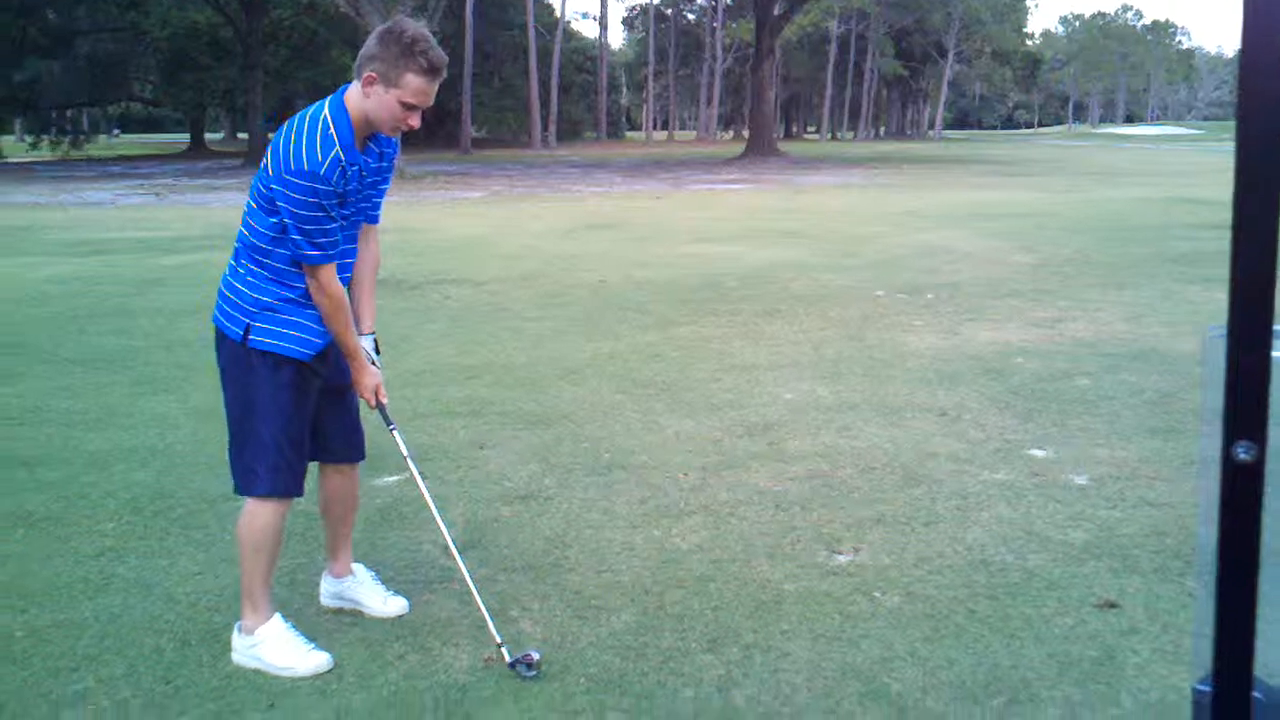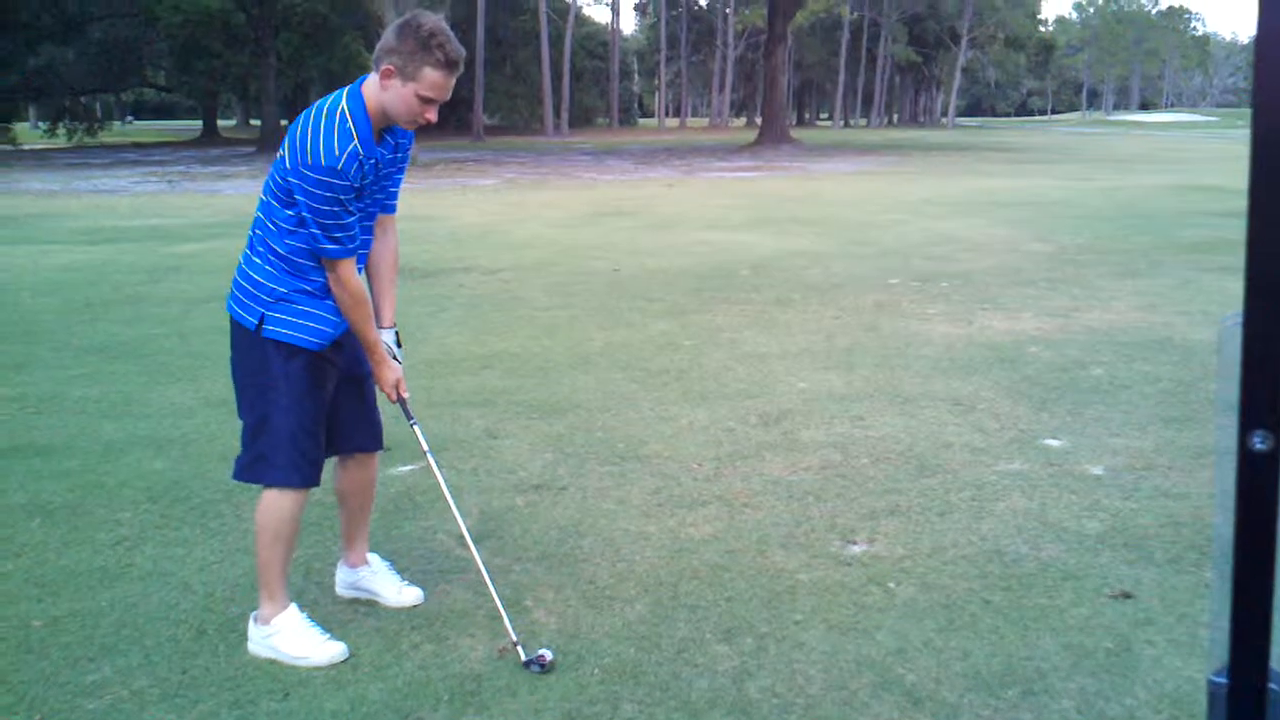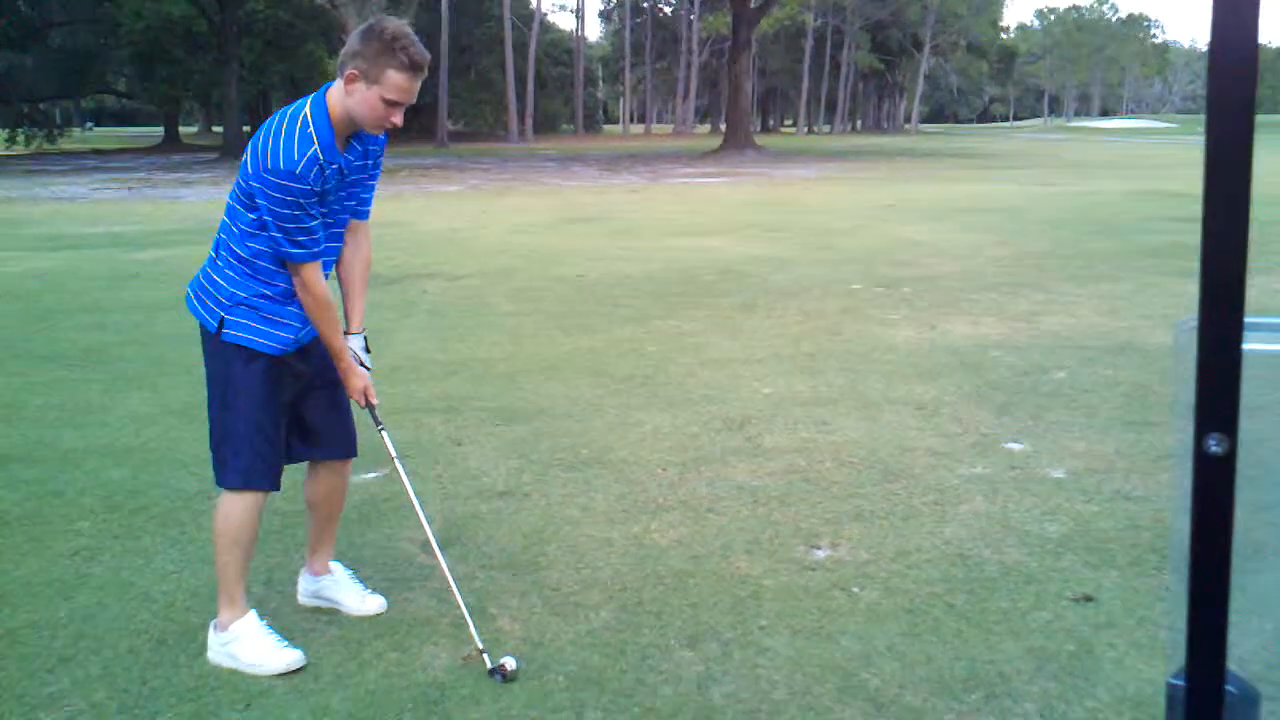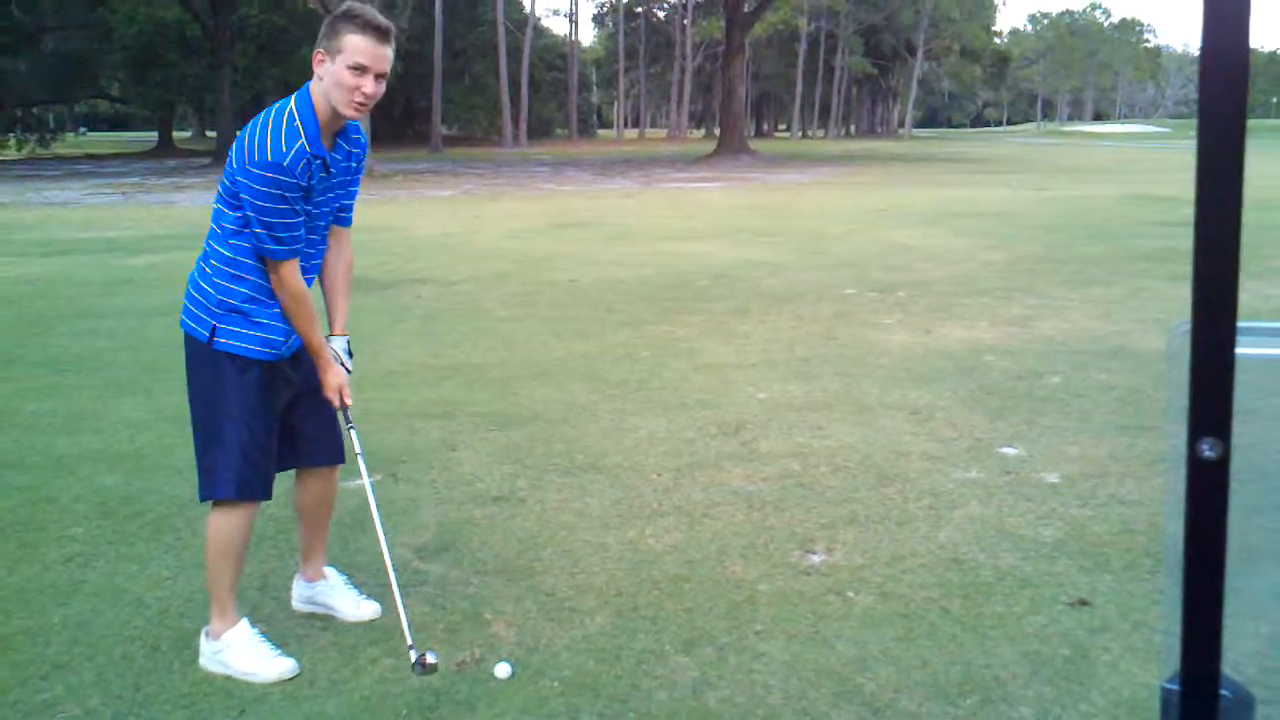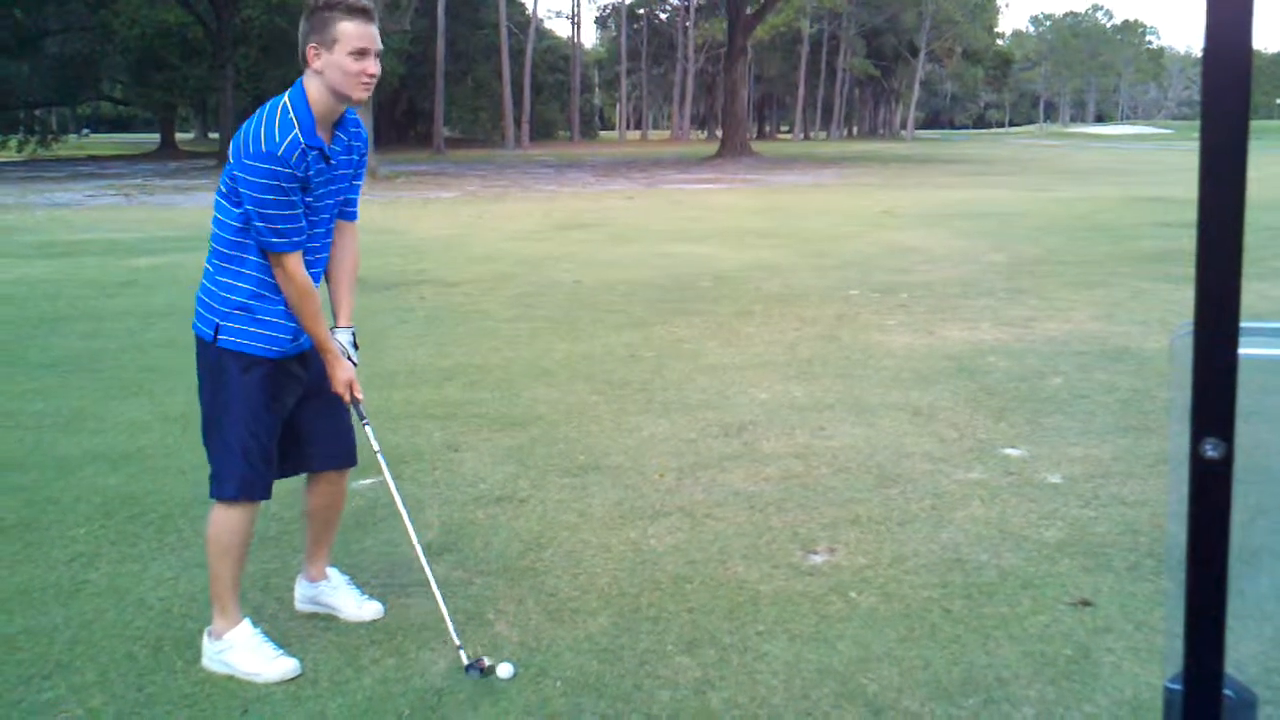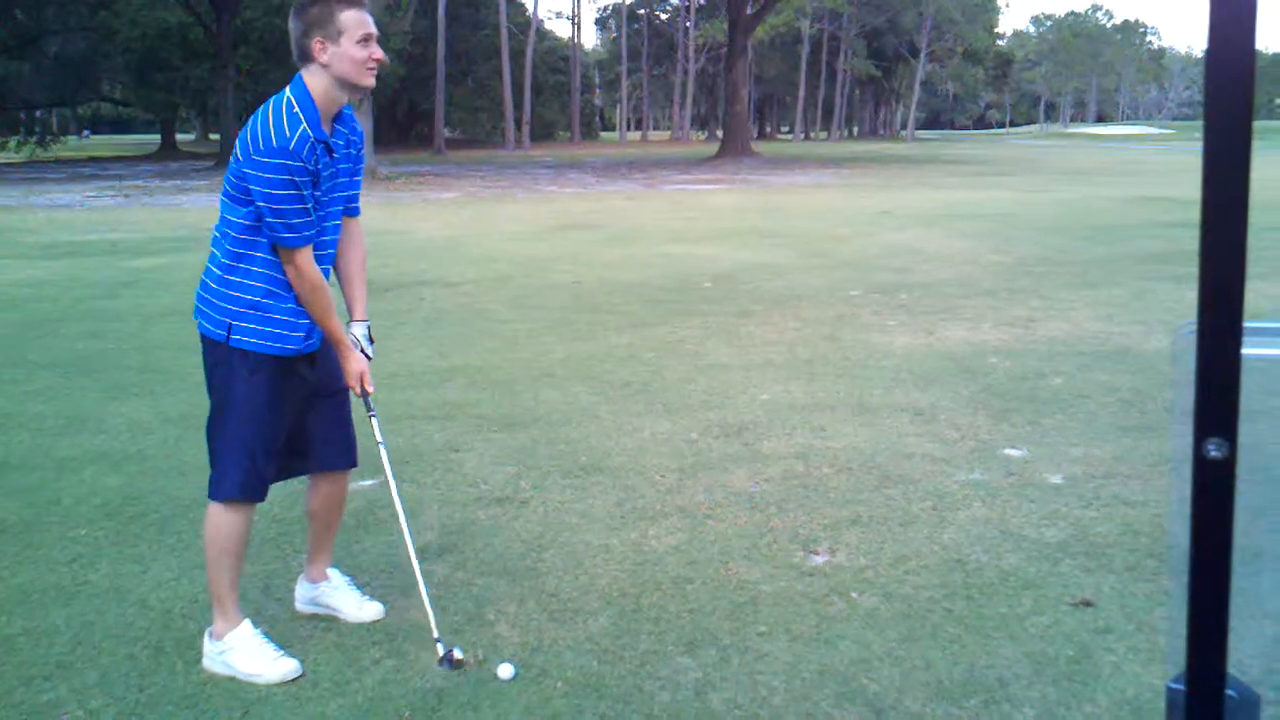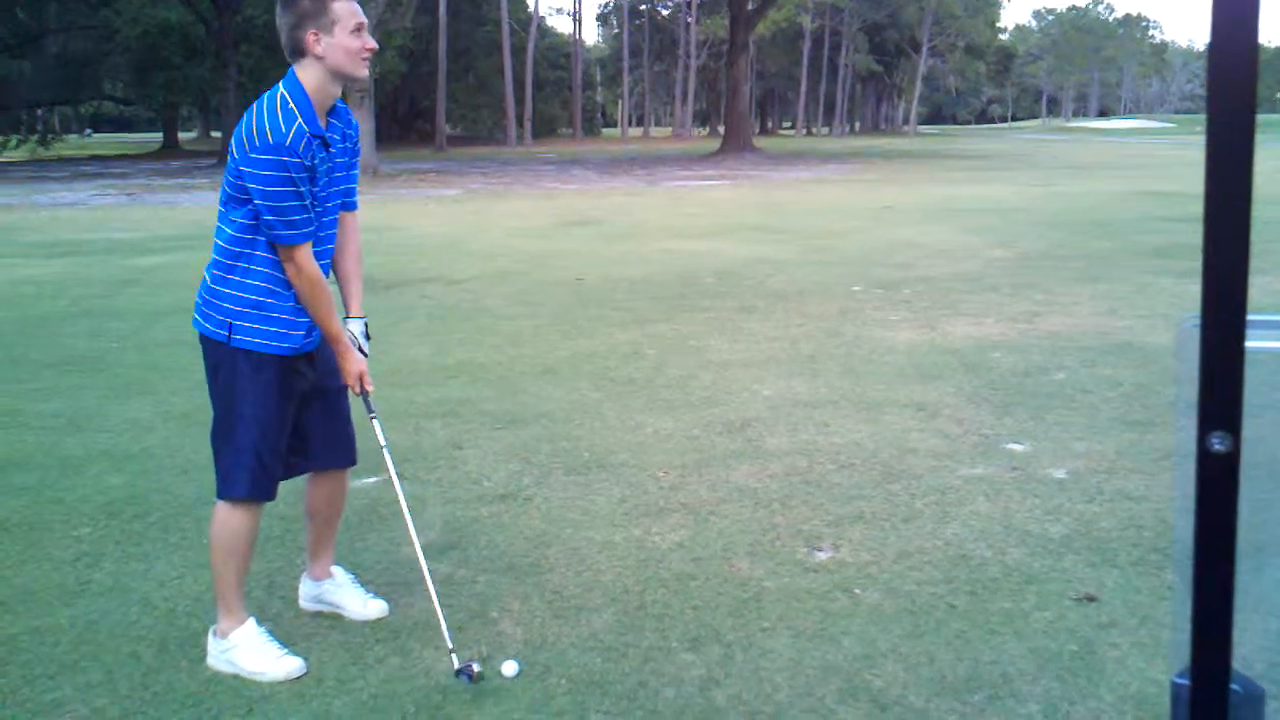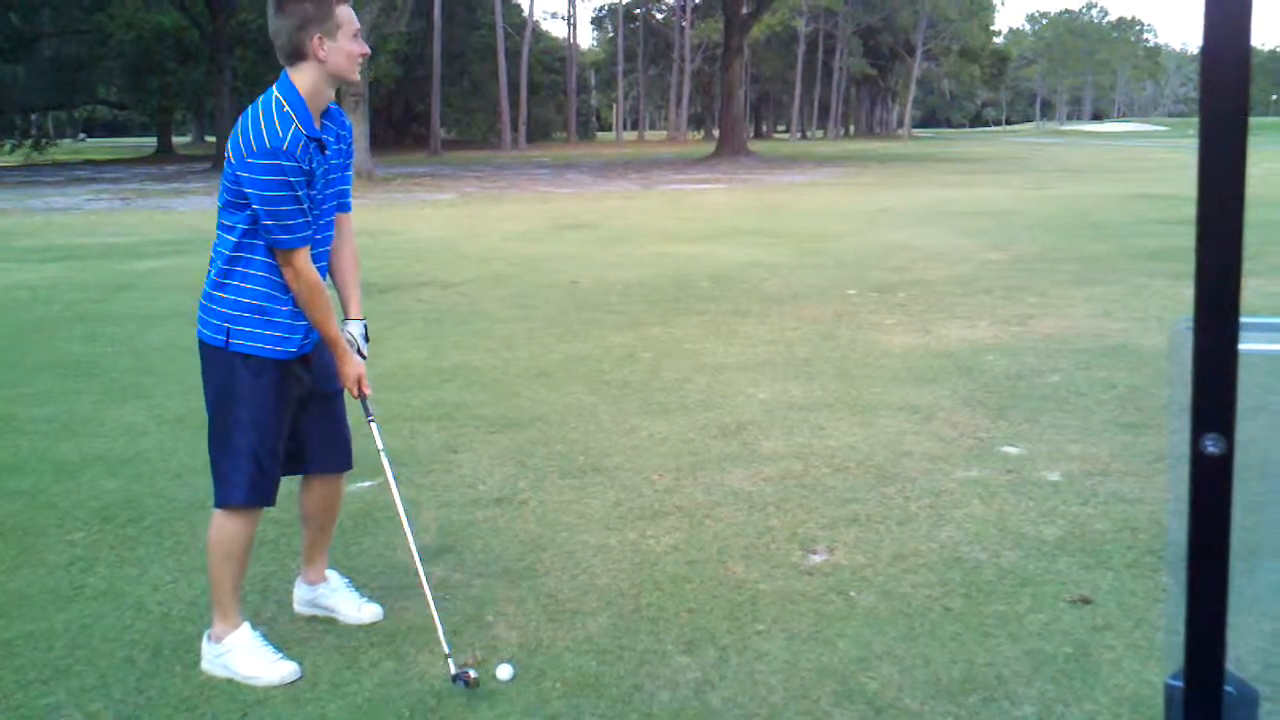
dt=0.4s
person 1, frame 1
left shoulder: (380, 139)
right shoulder: (309, 155)
right elbow: (322, 278)
left wrist: (368, 338)
right wrist: (357, 362)
left hip: (320, 327)
right hip: (267, 330)
left knee: (342, 454)
right knee: (273, 479)
left ankle: (340, 574)
right ankle: (255, 627)
person 1, frame 2
left shoulder: (395, 129)
right shoulder: (327, 147)
right elbow: (341, 272)
left wrist: (388, 329)
right wrist: (378, 357)
left hip: (337, 316)
right hip: (281, 318)
left knee: (360, 444)
right knee: (290, 469)
left ankle: (355, 564)
right ankle: (271, 616)
person 1, frame 3
left shoulder: (365, 138)
right shoulder: (290, 153)
left elbow: (355, 236)
right elbow: (307, 276)
left wrist: (356, 335)
right wrist: (346, 364)
left hip: (303, 322)
right hip: (246, 322)
left knee: (334, 448)
right knee: (251, 472)
left ankle: (319, 572)
right ankle: (230, 623)
person 1, frame 4
left shoulder: (351, 141)
right shoulder: (275, 148)
right elbow: (284, 274)
left wrist: (339, 338)
right wrist: (325, 362)
left hip: (288, 329)
right hip: (234, 332)
left knee: (321, 456)
right knee: (239, 483)
left ankle: (313, 579)
right ankle: (222, 632)
person 1, frame 5
left shoulder: (352, 135)
right shoulder: (271, 143)
right elbow: (286, 267)
left wrist: (345, 333)
right wrist: (331, 355)
left hip: (303, 332)
right hip: (244, 333)
left knee: (332, 460)
right knee: (241, 483)
left ankle: (316, 578)
right ankle: (225, 631)
person 1, frame 6
left shoulder: (348, 130)
right shoulder: (278, 136)
right elbow: (298, 263)
left wrist: (360, 326)
right wrist: (343, 346)
left hip: (311, 332)
right hip: (251, 332)
left knee: (333, 460)
right knee: (240, 482)
left ankle: (316, 579)
right ankle: (225, 631)
person 1, frame 7
left shoulder: (343, 123)
right shoulder: (273, 133)
right elbow: (298, 261)
left wrist: (356, 322)
right wrist: (342, 345)
left hip: (309, 327)
right hip: (252, 331)
left knee: (333, 457)
right knee: (246, 482)
left ankle: (320, 577)
right ankle: (230, 630)
person 1, frame 8
left shoulder: (336, 126)
right shoulder: (270, 139)
right elbow: (296, 265)
left wrist: (356, 324)
right wrist: (341, 350)
left hip: (307, 333)
right hip: (250, 337)
left knee: (328, 462)
right knee: (243, 489)
left ankle: (314, 581)
right ankle: (225, 635)
